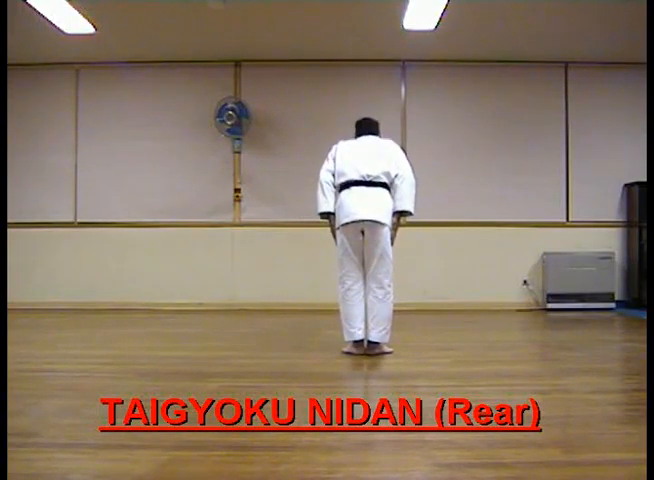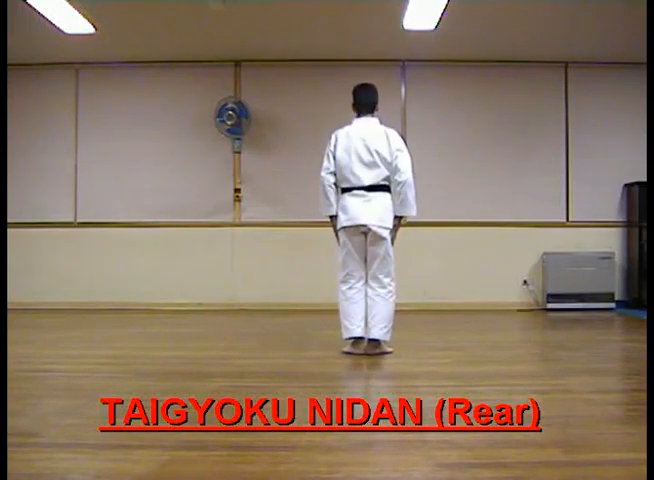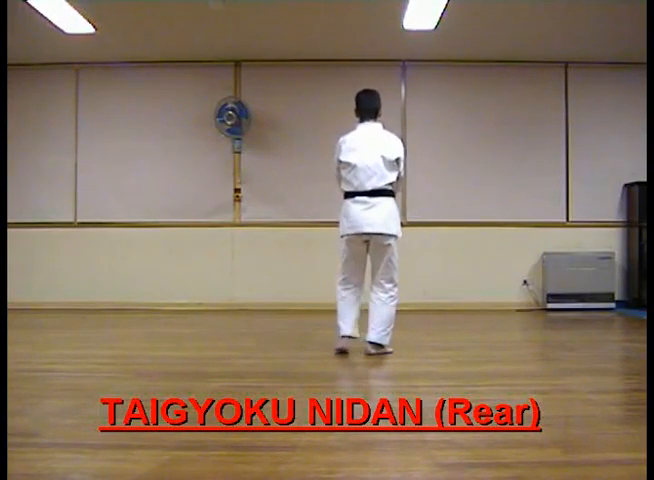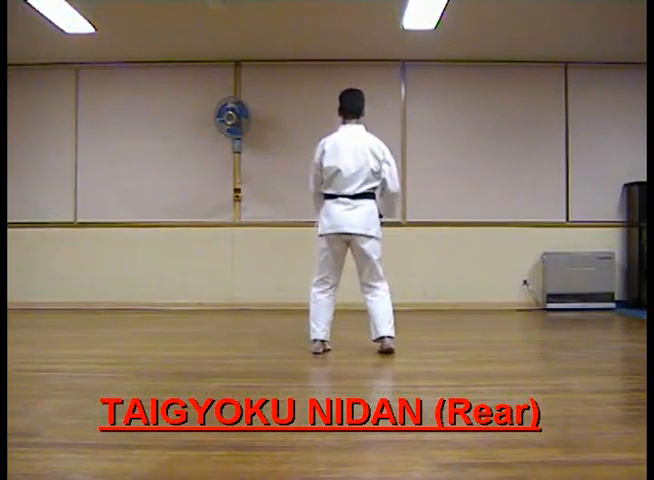
dt=0.7s
person 1, frame 1
left shoulder: (340, 148)
right shoulder: (390, 146)
left elbow: (326, 179)
right elbow: (404, 177)
left wrist: (330, 217)
right wrist: (398, 215)
left hip: (347, 207)
right hip: (379, 207)
left knee: (350, 278)
right knee: (379, 279)
left ankle: (356, 341)
right ankle: (376, 342)
person 1, frame 2
left shoulder: (339, 137)
right shoulder: (390, 136)
left elbow: (327, 178)
right elbow: (403, 178)
left wrist: (332, 215)
right wrist: (399, 215)
left hip: (350, 210)
right hip: (380, 209)
left knee: (351, 278)
right knee: (381, 279)
left ankle: (356, 339)
right ankle: (376, 340)
person 1, frame 3
left shoulder: (345, 142)
right shoulder: (393, 141)
left hip: (353, 213)
right hip: (384, 213)
left knee: (349, 281)
right knee: (385, 283)
left ankle: (345, 336)
right ankle: (376, 341)
person 1, frame 4
left shoulder: (326, 144)
right shoulder: (376, 145)
left elbow: (315, 186)
right elbow: (391, 187)
right wrist: (382, 212)
left hip: (332, 215)
right hip: (365, 215)
left knee: (324, 283)
right knee: (374, 282)
left ankle: (318, 340)
right ankle: (386, 337)
